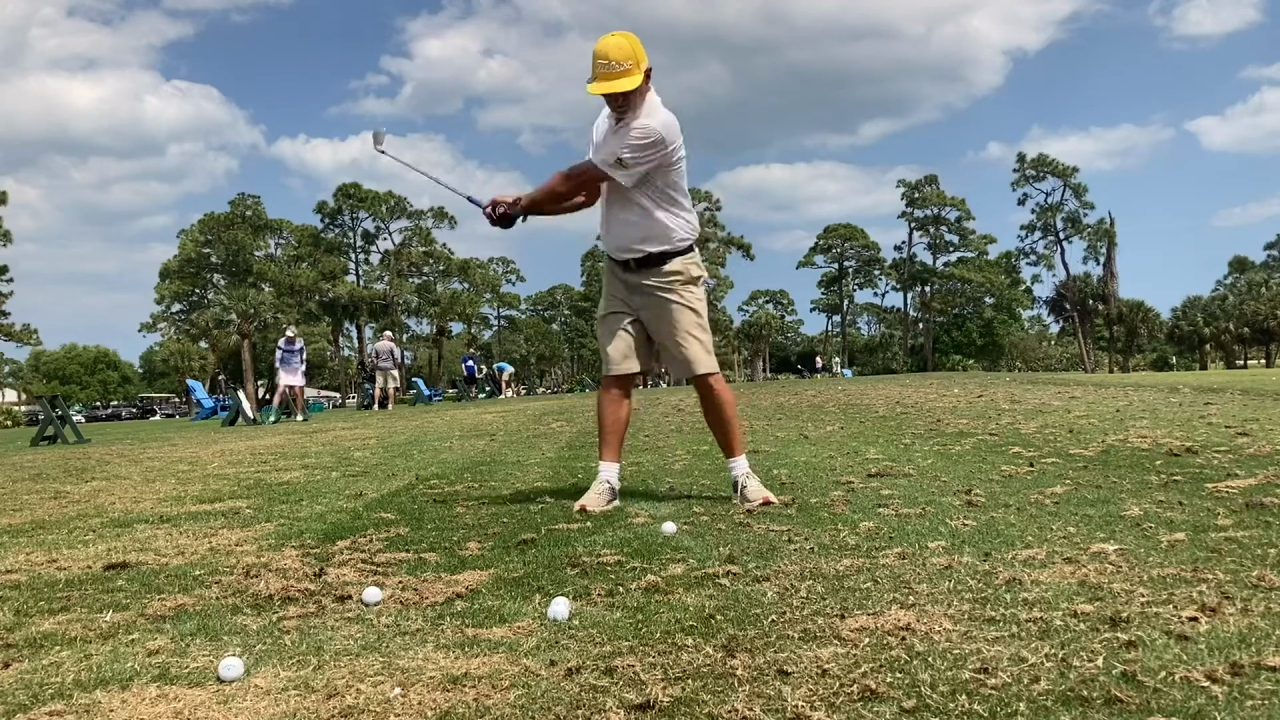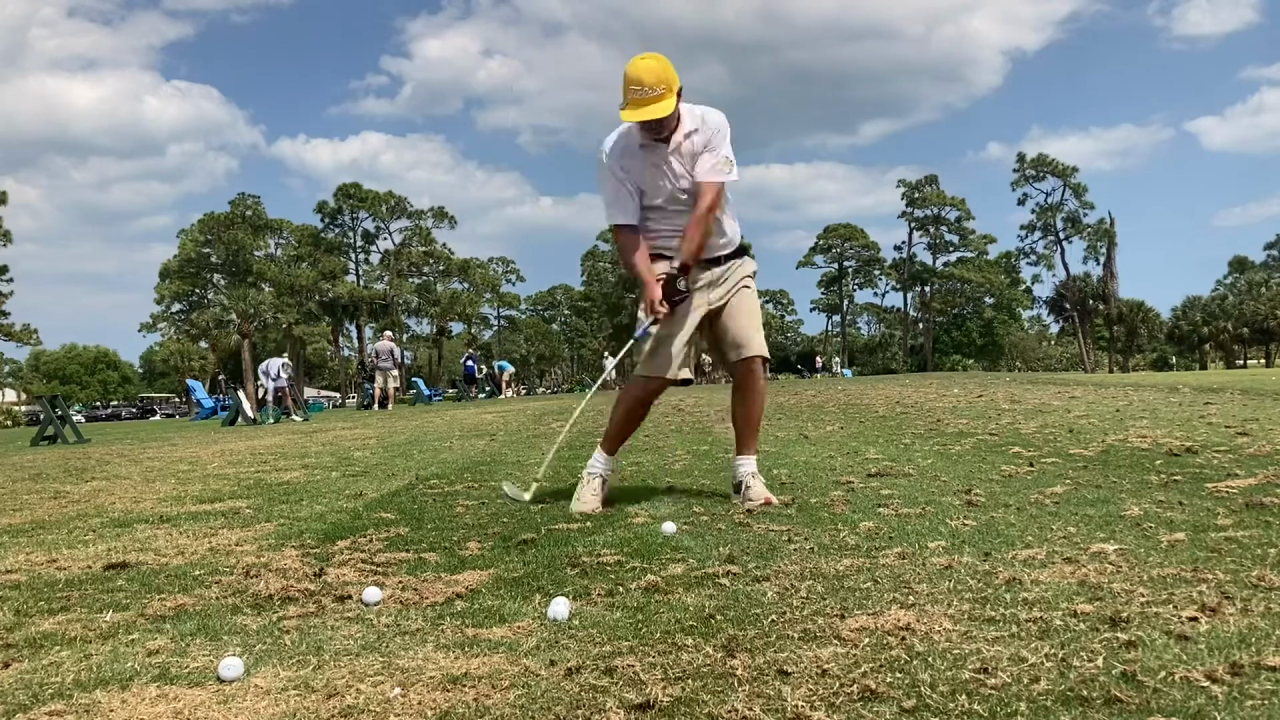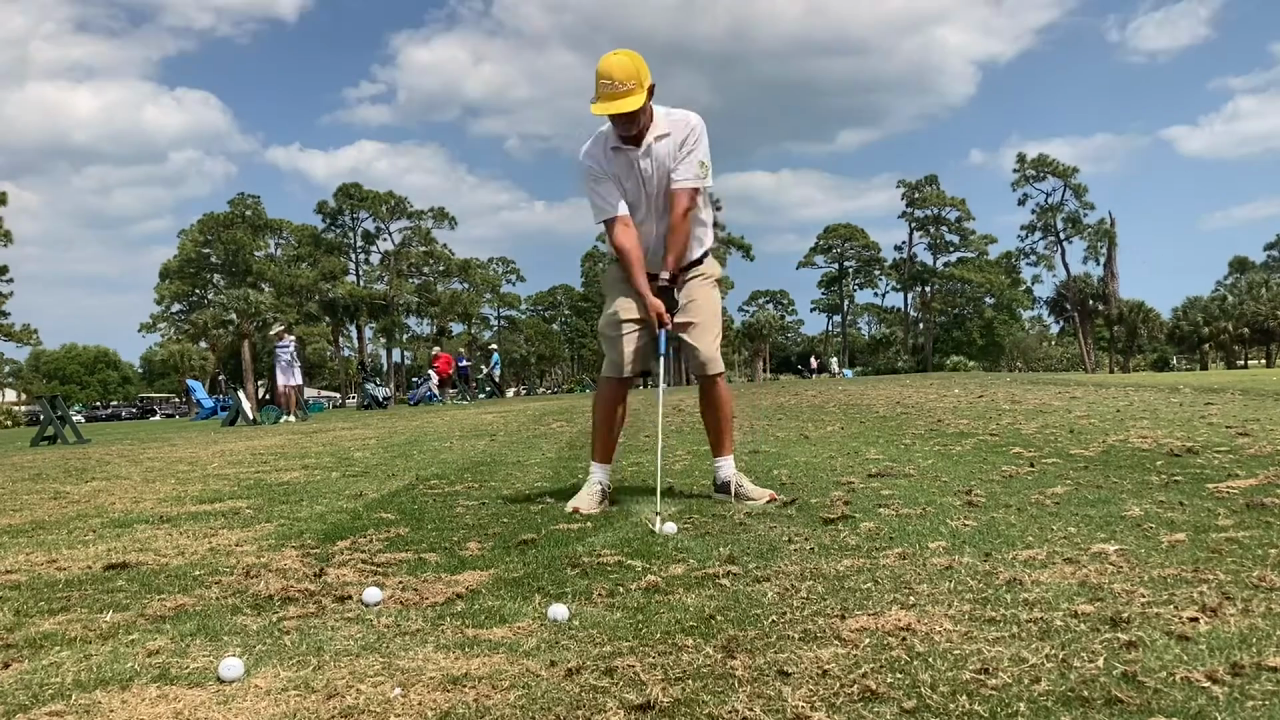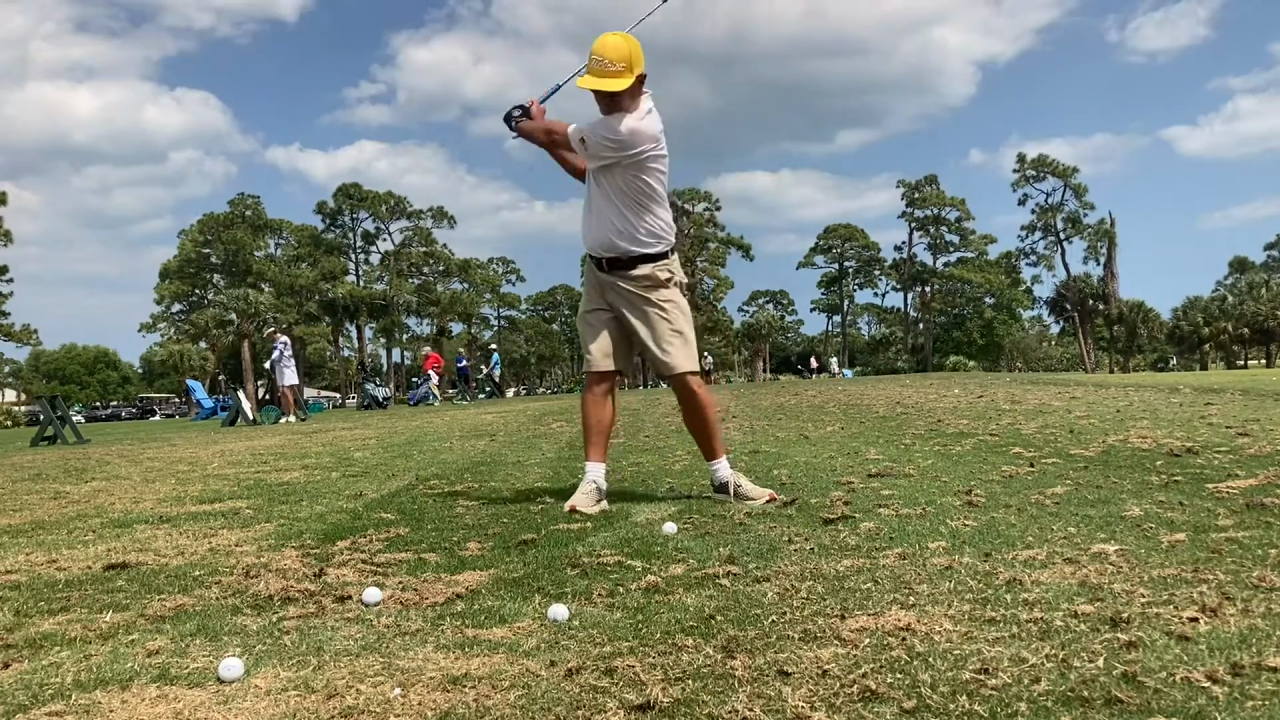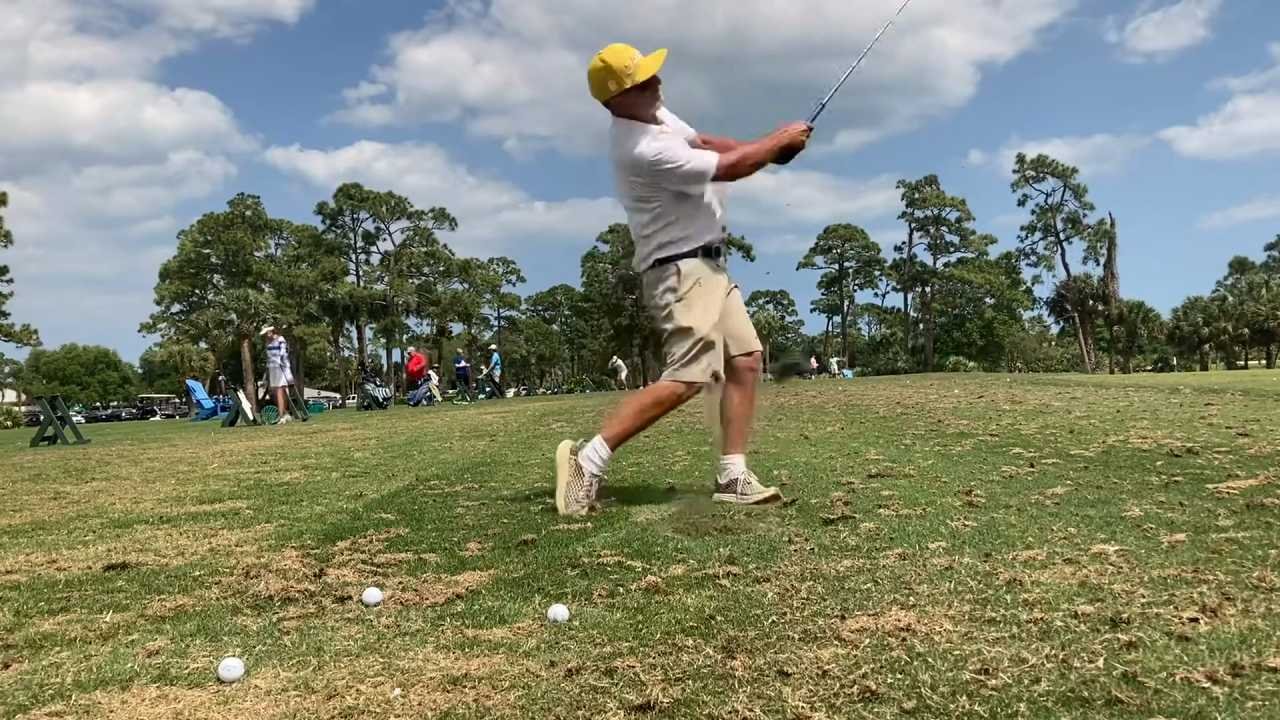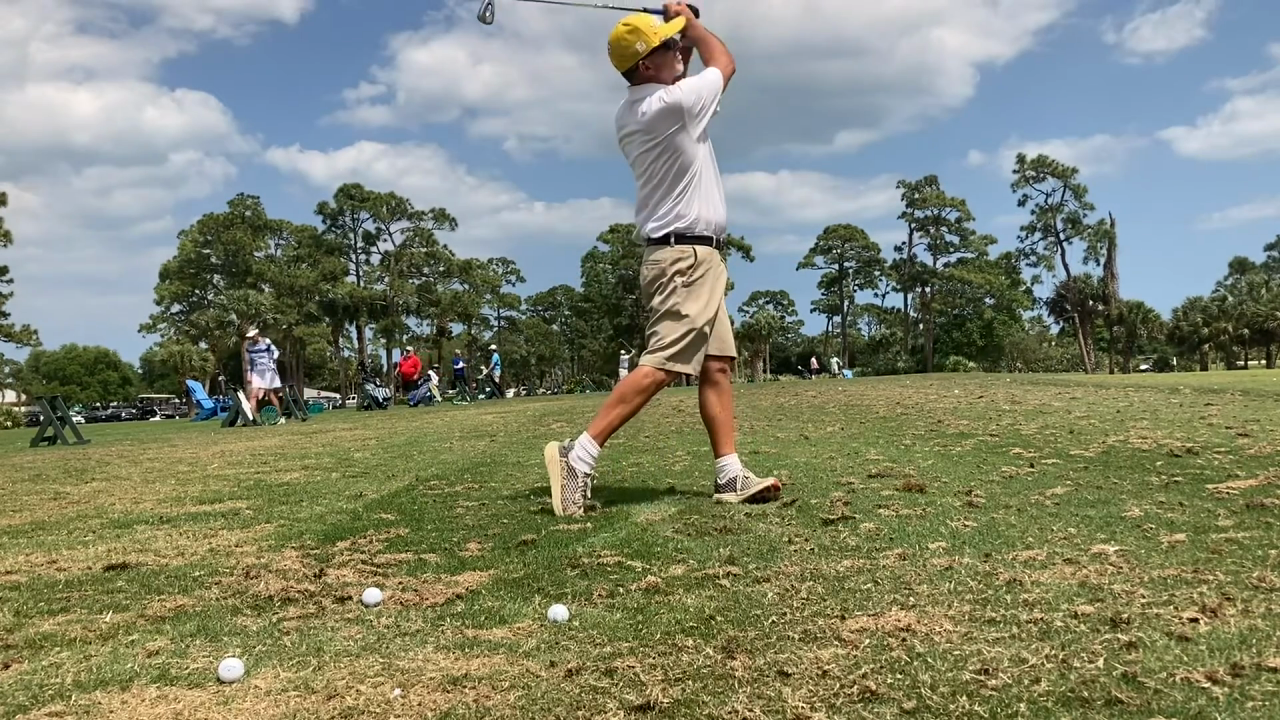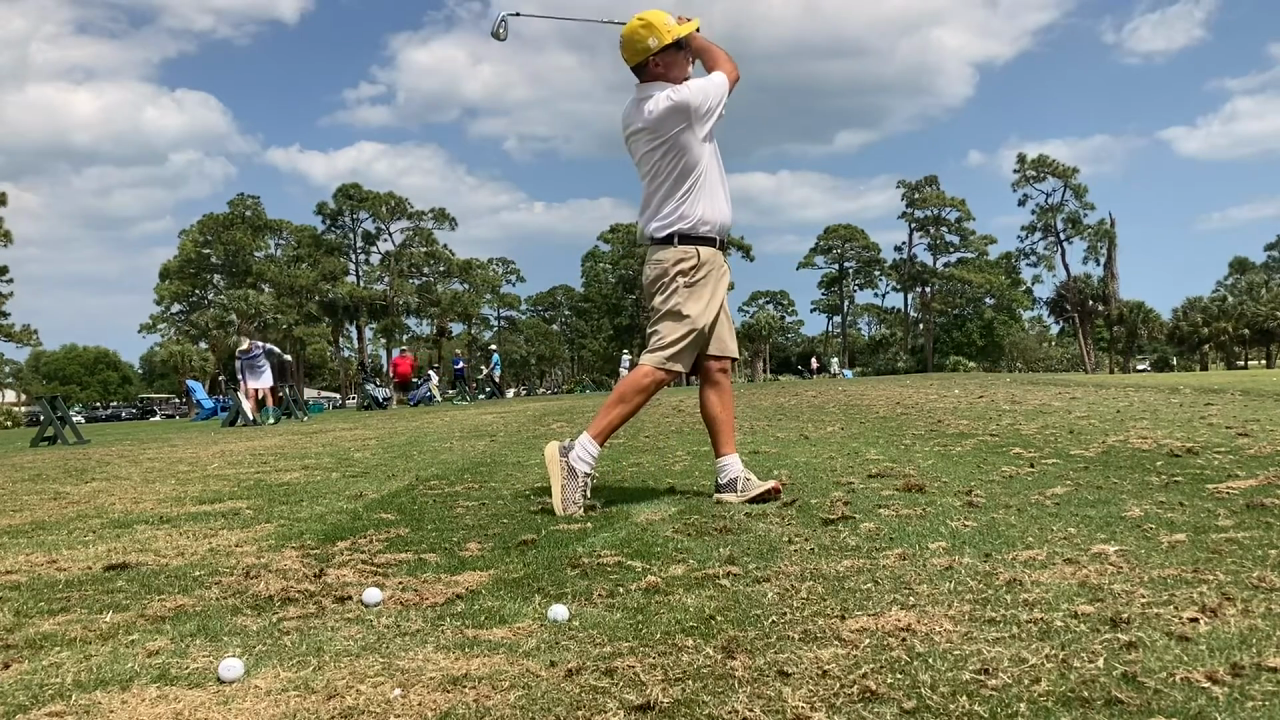
dt=0.7s
person 1, frame 1
left shoulder: (655, 127)
right shoulder: (609, 119)
left elbow: (582, 180)
right elbow: (588, 189)
left wrist: (521, 205)
right wrist: (523, 204)
left hip: (670, 269)
right hip: (620, 270)
left knee: (704, 371)
right knee: (616, 374)
left ankle: (742, 474)
right ankle: (607, 479)
person 1, frame 2
left shoulder: (710, 123)
right shoulder: (618, 151)
left elbow: (708, 204)
right elbow: (626, 233)
left wrist: (683, 267)
right wrist: (651, 283)
left hip: (729, 266)
right hip: (668, 272)
left knee: (750, 361)
right knee: (652, 375)
left ankle: (745, 474)
right ankle: (598, 468)
person 1, frame 3
left shoulder: (687, 128)
right shoulder: (595, 154)
left elbow: (682, 209)
right elbow: (620, 229)
left wrist: (669, 278)
right wrist: (646, 293)
left hip: (690, 269)
right hip: (630, 274)
left knee: (711, 370)
right knee: (616, 373)
left ankle: (726, 476)
right ankle: (598, 480)
person 1, frame 4
left shoulder: (631, 130)
right shoulder: (621, 114)
left elbow: (549, 133)
right elbow: (585, 169)
left wrist: (525, 121)
right wrist: (541, 130)
left hip: (647, 273)
right hip: (599, 270)
left knee: (683, 375)
right knee: (598, 373)
left ankle: (722, 475)
right ankle: (593, 481)
person 1, frame 5
left shoulder: (654, 115)
right shoulder: (640, 150)
left elbow: (706, 143)
right elbow: (726, 168)
left wrist: (768, 144)
right wrist: (780, 140)
left hip: (707, 263)
right hip: (680, 271)
left knee: (746, 360)
right knee: (685, 379)
left ankle: (733, 474)
right ankle: (588, 458)
person 1, frame 6
left shoulder: (631, 111)
right shoulder: (671, 103)
right elbow: (723, 63)
left hip: (688, 257)
right hip: (685, 256)
left knee: (716, 366)
right knee: (661, 367)
left ankle: (730, 475)
right ankle: (577, 455)
person 1, frame 7
left shoulder: (639, 109)
right shoulder: (680, 102)
right elbow: (728, 71)
left wrist: (685, 44)
right wrist: (696, 39)
left hip: (693, 256)
right hip: (688, 256)
left knee: (717, 366)
right knee: (661, 365)
left ankle: (731, 475)
right ankle: (577, 455)
